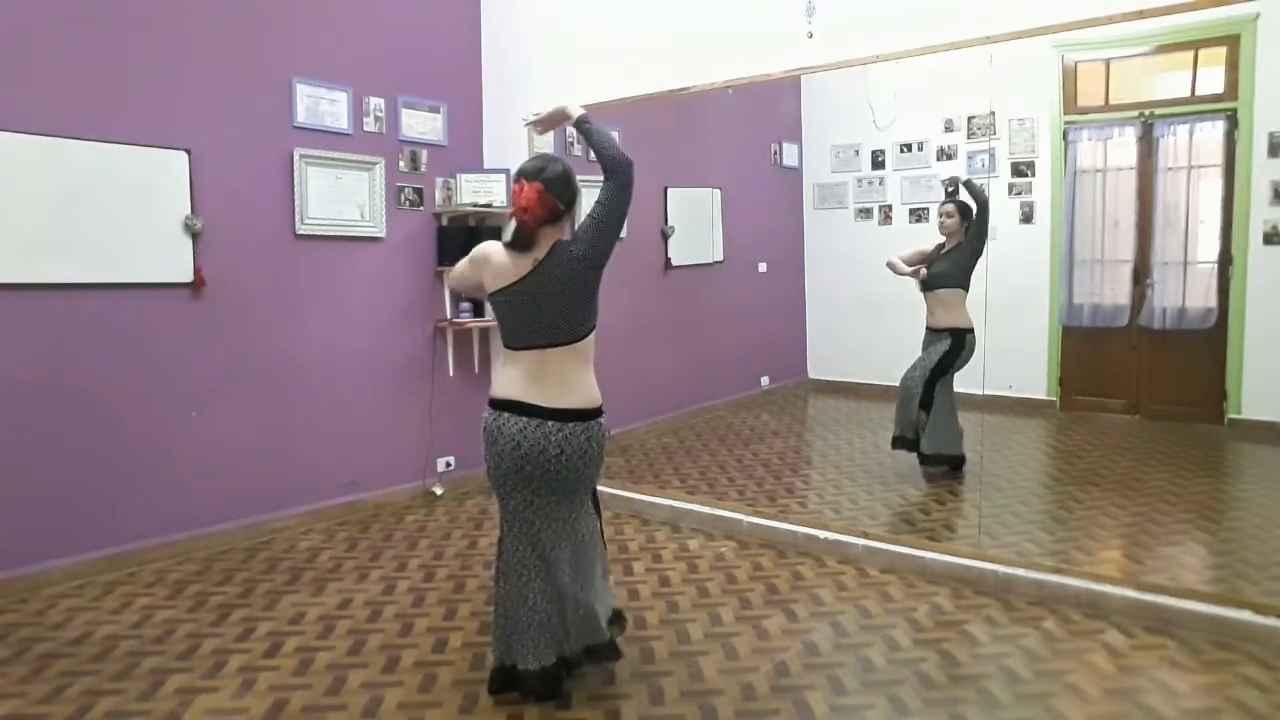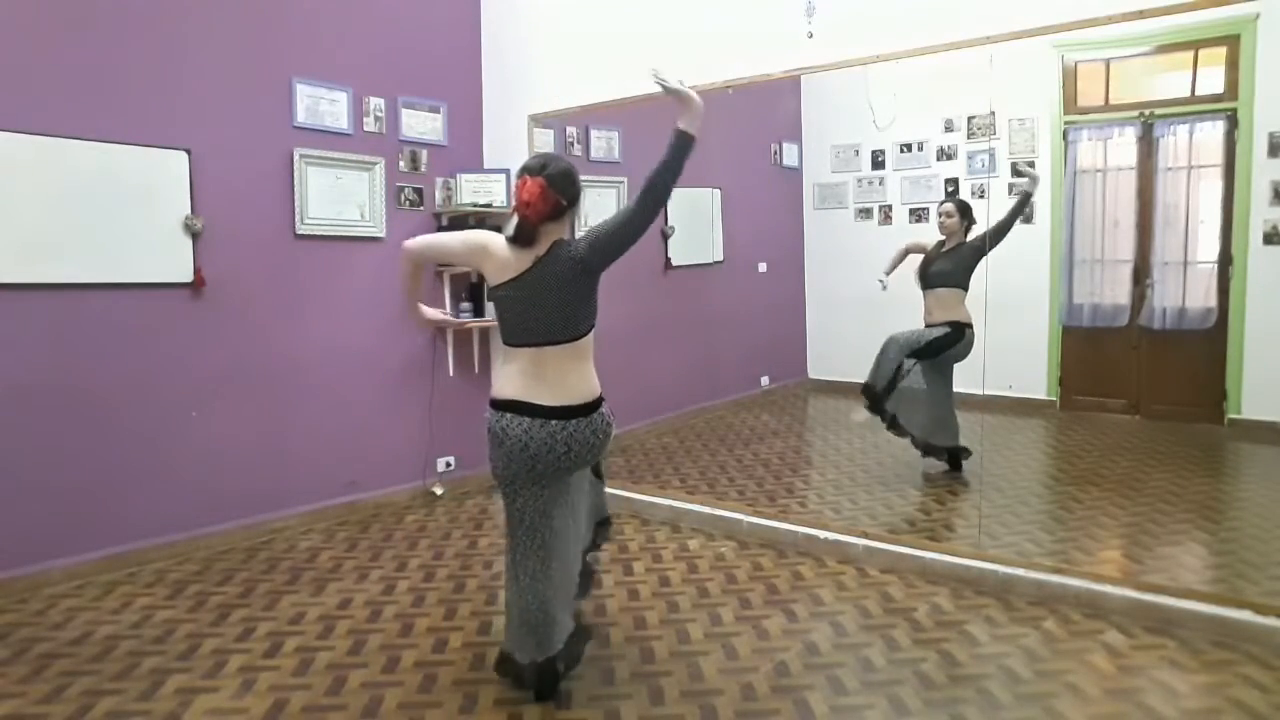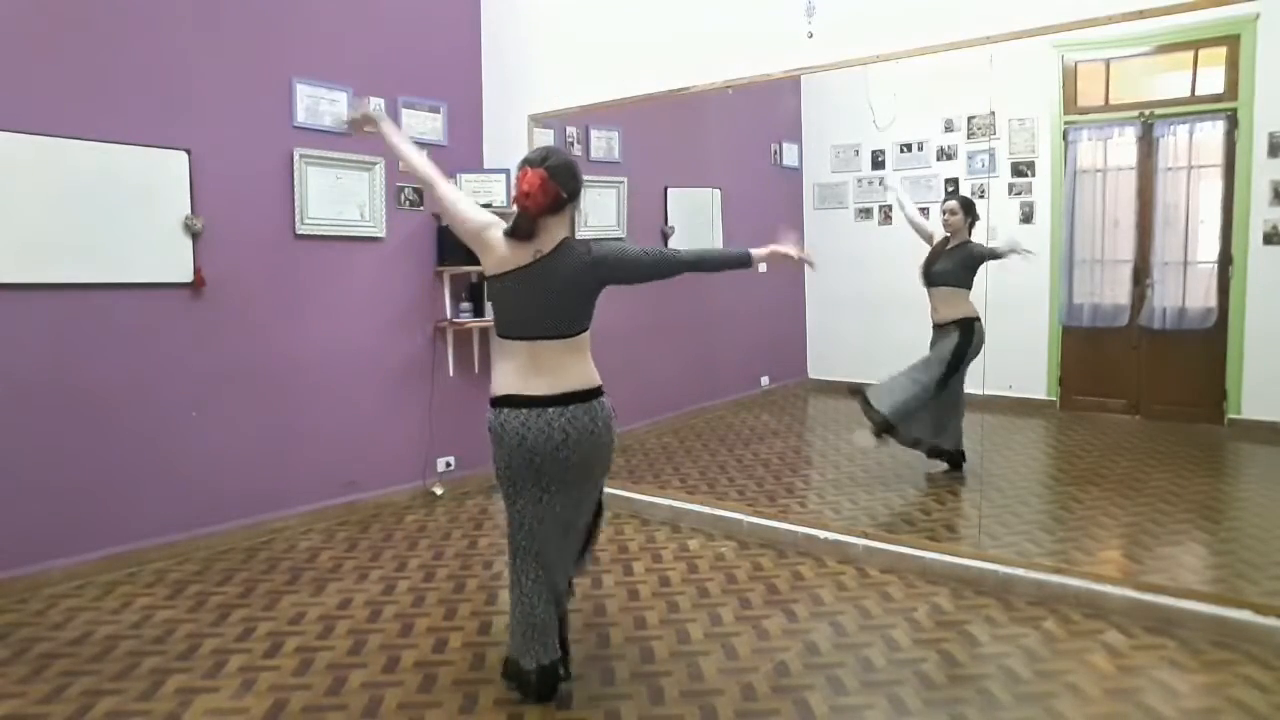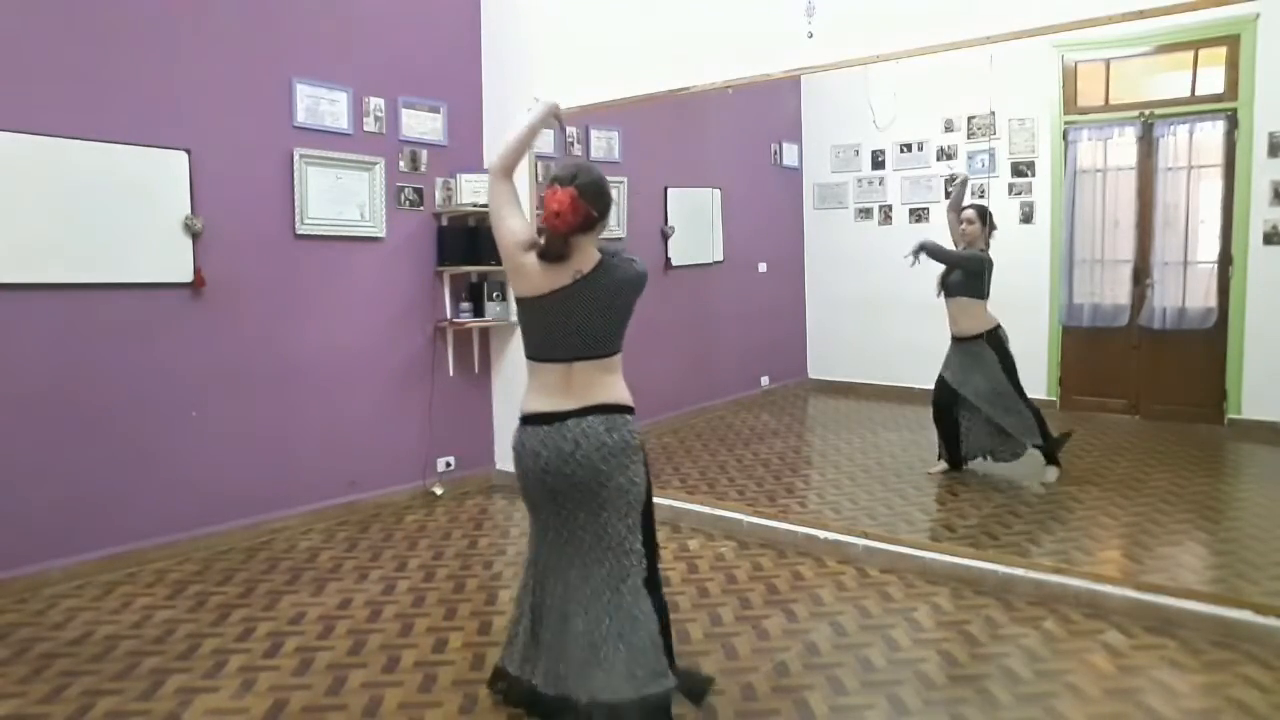
dt=0.5s
person 1, frame 1
left shoulder: (489, 259)
right shoulder: (582, 258)
left elbow: (457, 283)
right elbow: (621, 171)
right wrist: (575, 116)
left hip: (508, 428)
right hip: (575, 430)
left knee: (524, 543)
right knee: (569, 532)
left ankle: (531, 667)
right ankle: (577, 641)
person 1, frame 2
left shoulder: (490, 251)
right shoulder: (582, 259)
left elbow: (415, 250)
right elbow: (647, 205)
left wrist: (419, 306)
right wrist: (685, 127)
left hip: (513, 428)
right hip: (582, 426)
left knee: (530, 544)
right knee: (573, 481)
left ankle: (538, 665)
person 1, frame 3
left shoulder: (492, 244)
right shoulder: (591, 261)
left elbow: (432, 180)
right elbow: (677, 260)
left wrist: (381, 122)
right wrist: (758, 254)
left hip: (515, 424)
right hip: (582, 419)
left knee: (532, 544)
right knee: (573, 524)
left ankle: (539, 670)
person 1, frame 4
left shoulder: (523, 264)
right shoulder: (627, 276)
left elbow: (497, 174)
left wrist: (540, 118)
right wrist: (573, 226)
left hip: (538, 441)
right hip: (607, 438)
left knee: (553, 558)
right knee: (625, 571)
person 2, frame 1
left shoulder: (969, 250)
right shoulder: (931, 252)
left elbow: (983, 205)
right elbow: (892, 260)
left wrist: (961, 181)
right wrist: (909, 271)
left hip: (957, 336)
right hip: (933, 336)
left knee: (915, 383)
right knee: (938, 394)
left ankle: (941, 455)
right ankle: (948, 458)
person 2, frame 2
left shoulder: (972, 249)
right shoulder: (936, 248)
left elbow: (1007, 222)
right elbow: (907, 248)
left wrist: (1028, 190)
right wrist: (887, 272)
left hip: (956, 332)
right hip: (937, 334)
left knee: (898, 344)
right knee: (937, 396)
left ankle: (877, 401)
right ankle: (954, 461)
person 2, frame 3
left shoulder: (971, 251)
right shoulder: (939, 244)
left elbow: (989, 253)
right elbow: (914, 219)
left wrist: (1004, 250)
right wrist: (897, 195)
left hip: (964, 330)
right hip: (942, 331)
left knee: (929, 379)
right knee: (944, 393)
left ankle: (883, 426)
right ankle: (953, 460)
person 2, frame 4
left shoulder: (981, 259)
right shoulder: (962, 251)
left elbow: (938, 252)
right elbow: (950, 212)
left wrist: (921, 246)
right wrist: (960, 187)
left hip: (986, 342)
right hip: (960, 346)
left knee: (1014, 400)
right knee: (942, 402)
left ankle: (1051, 457)
right ankle: (953, 458)
